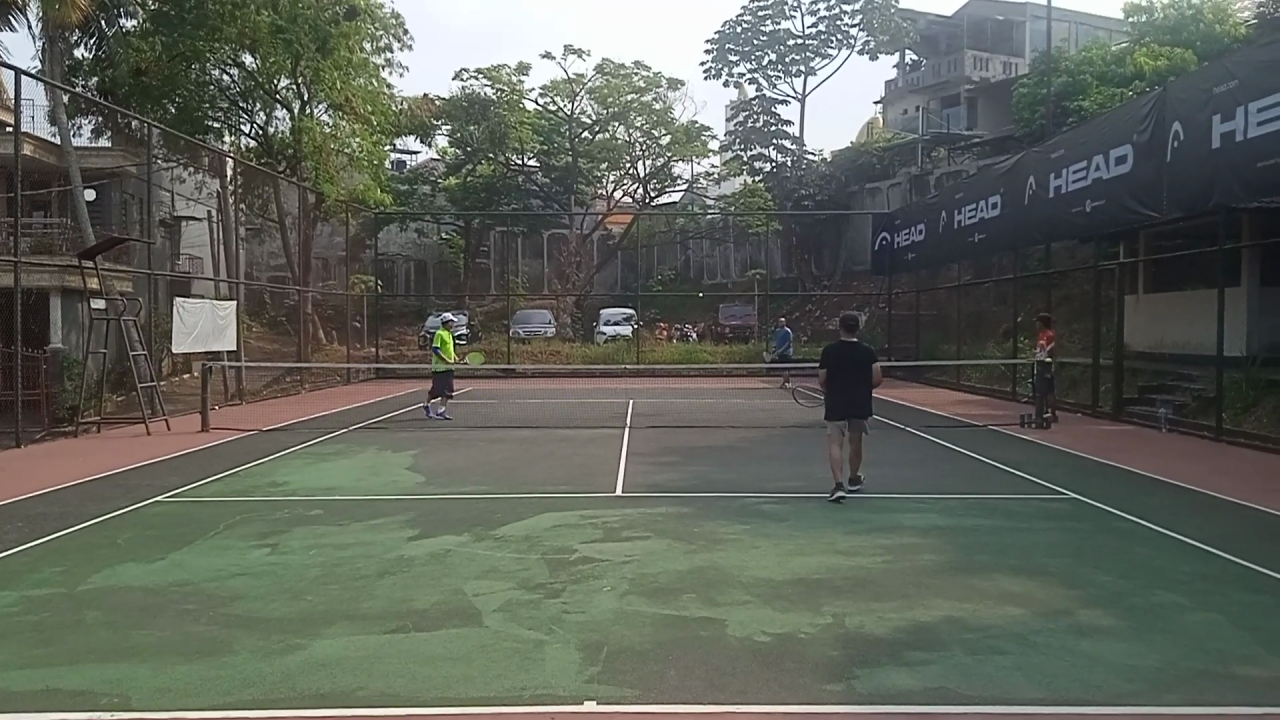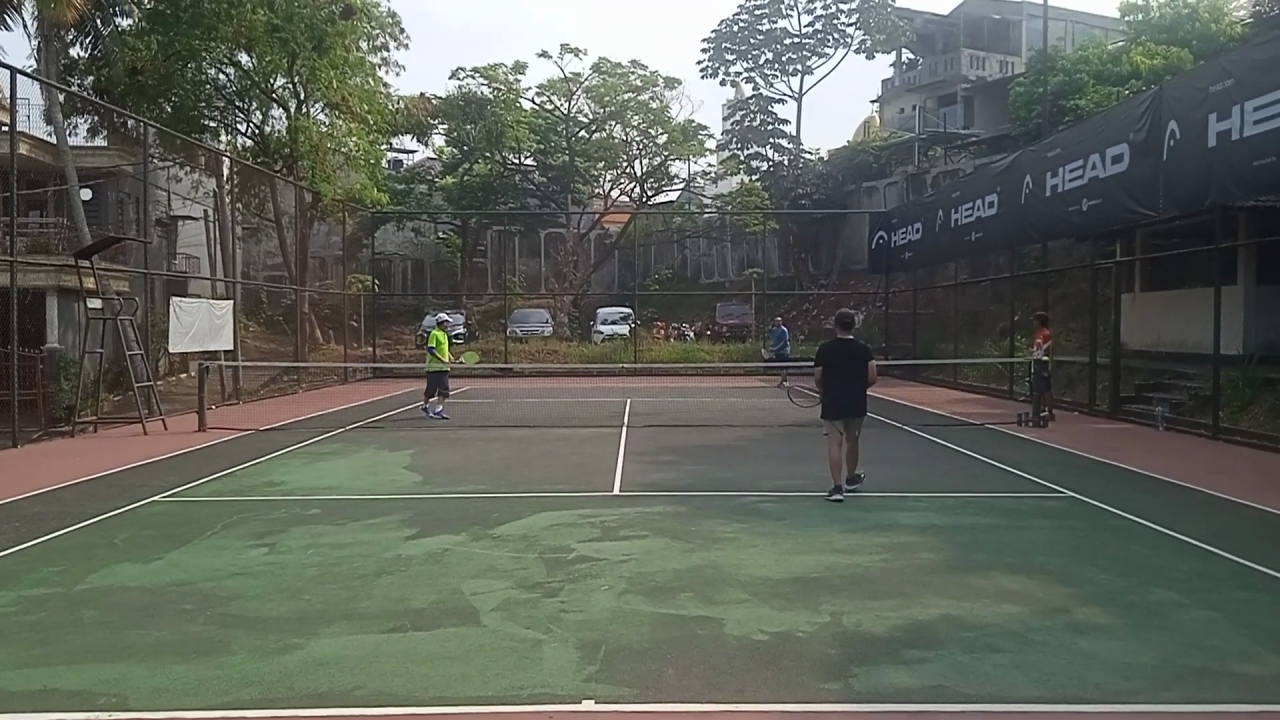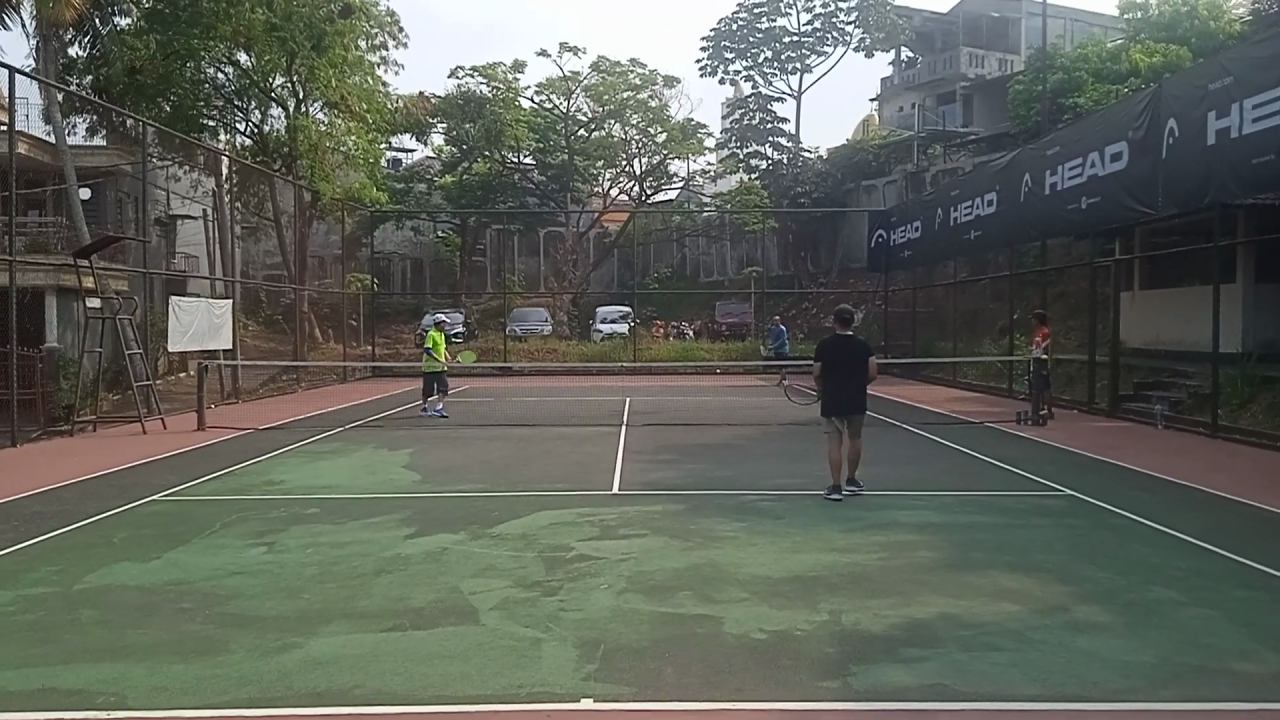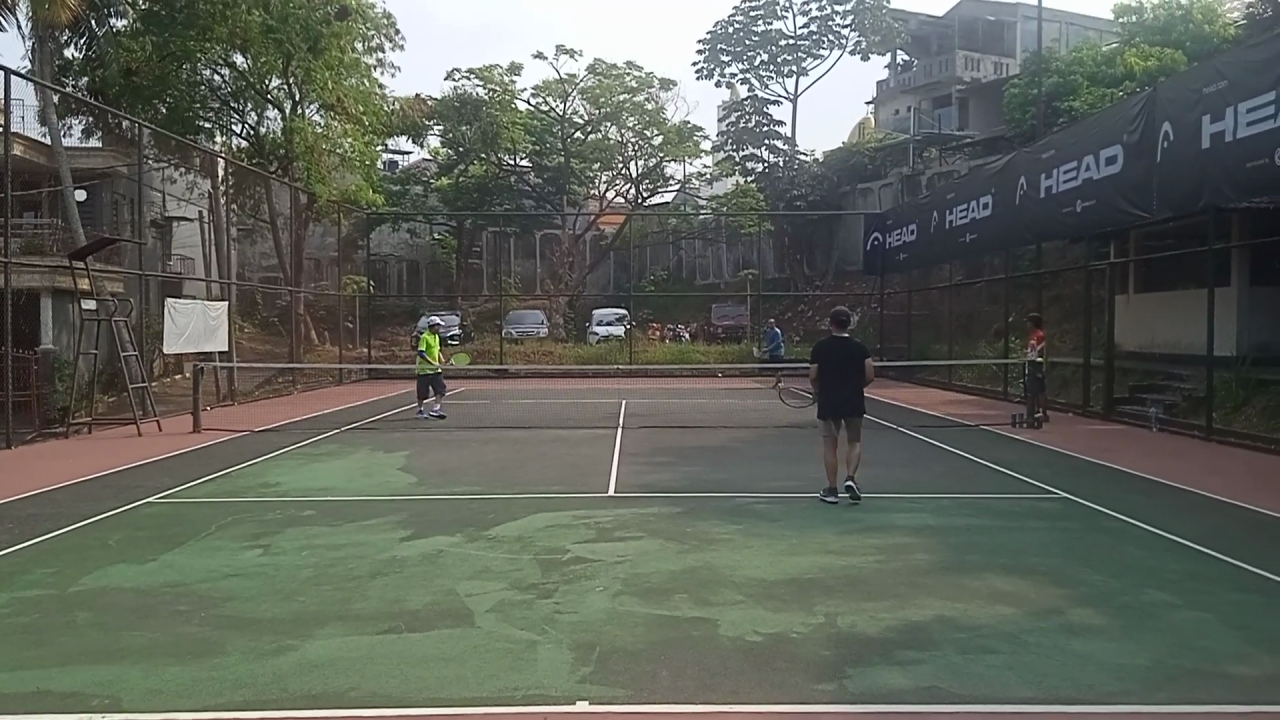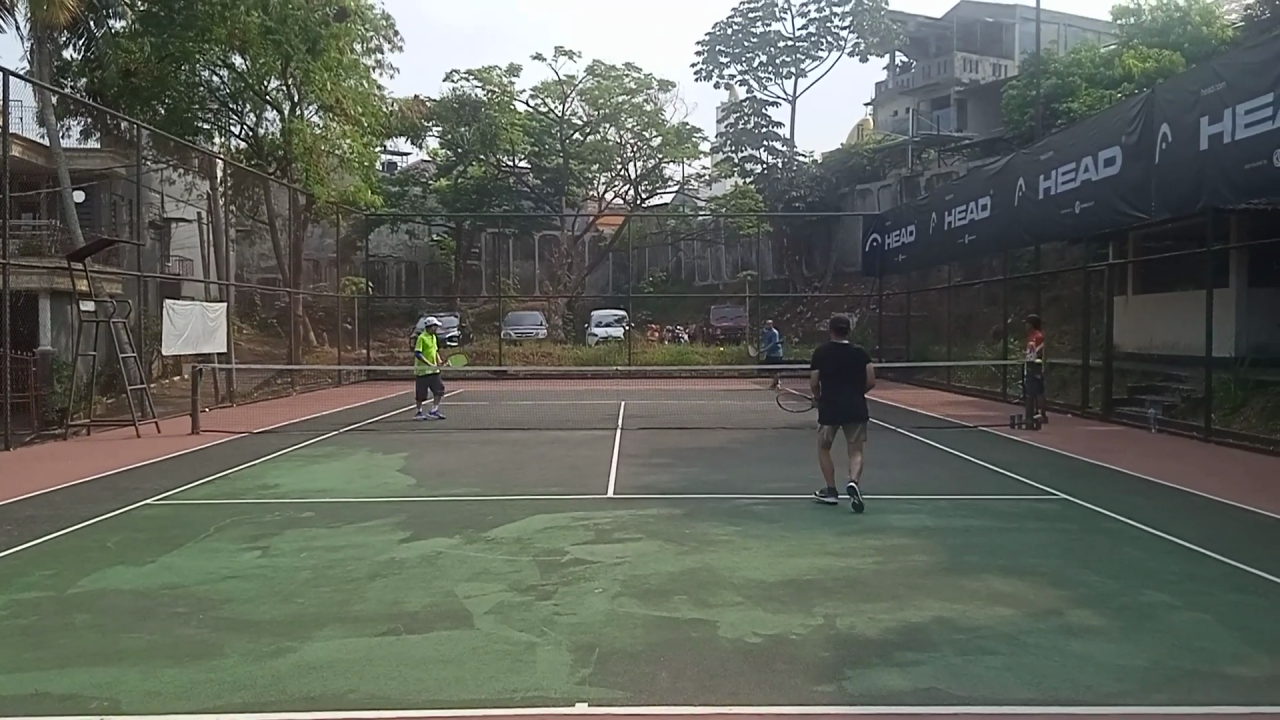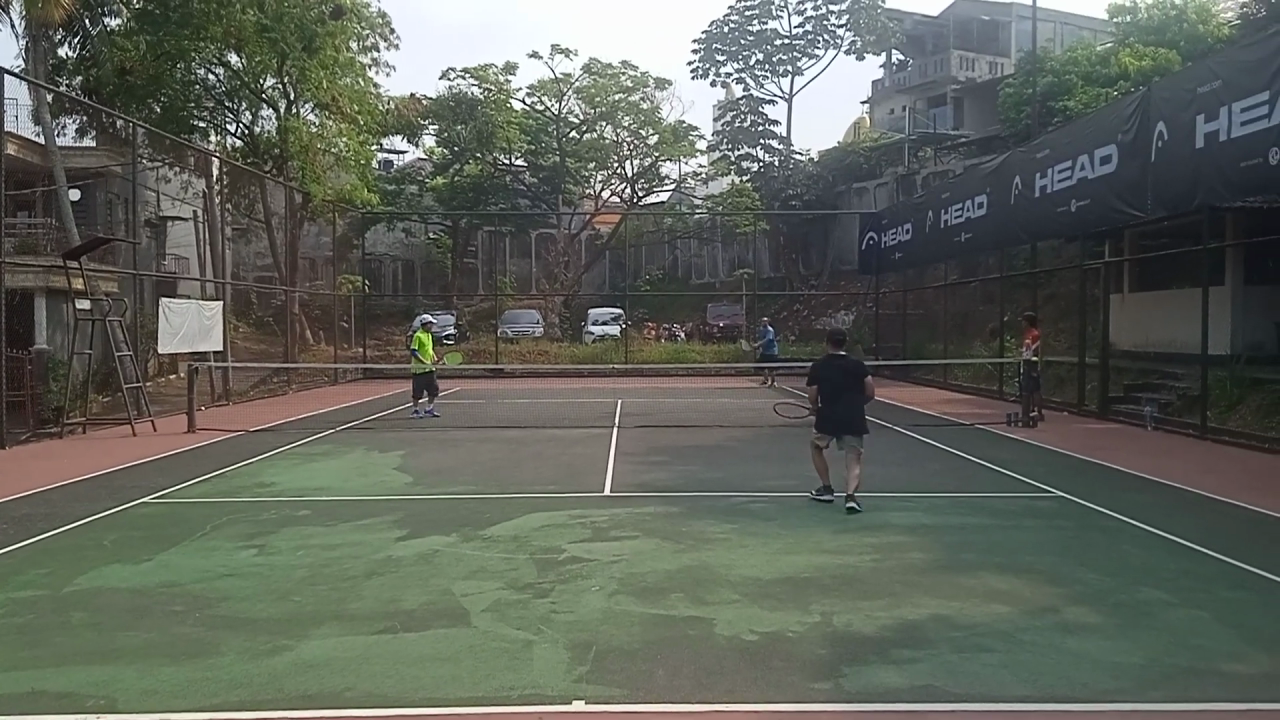
dt=0.1s
person 1, frame 1
left shoulder: (829, 350)
right shoulder: (868, 351)
left elbow: (822, 380)
right elbow: (877, 380)
right wrist: (863, 390)
left hip: (836, 404)
right hip: (861, 404)
left knee: (835, 444)
right knee: (856, 442)
left ankle: (839, 485)
right ankle: (853, 480)
person 1, frame 2
left shoulder: (825, 349)
right shoulder: (863, 349)
left elbow: (817, 378)
right elbow: (872, 378)
left wrist: (825, 391)
left hip: (832, 403)
right hip: (856, 402)
left knee: (835, 444)
right knee: (852, 441)
left ankle: (837, 487)
right ankle: (851, 479)
person 1, frame 3
left shoulder: (824, 345)
right shoulder: (863, 345)
left elbow: (816, 374)
right elbow: (873, 374)
left wrist: (822, 389)
left hip: (832, 400)
right hip: (856, 400)
left knee: (835, 443)
right knee: (854, 439)
left ankle: (836, 487)
right ankle: (851, 477)
person 1, frame 4
left shoulder: (820, 347)
right shoulder: (859, 347)
left elbow: (813, 377)
right elbow: (870, 376)
left wrist: (818, 392)
left hip: (828, 402)
right hip: (854, 402)
left knee: (830, 446)
right knee: (854, 443)
left ankle: (832, 490)
right ankle: (851, 479)
person 1, frame 5
left shoulder: (820, 353)
right shoulder: (860, 353)
left elbow: (814, 384)
right elbow: (871, 381)
left wrist: (819, 397)
left hip: (829, 408)
right hip: (855, 409)
left knee: (824, 448)
right knee: (856, 450)
left ankle: (831, 492)
right ankle: (853, 482)
person 1, frame 6
left shoulder: (818, 366)
right shoulder: (858, 365)
left elbow: (812, 398)
right elbow: (870, 394)
left wrist: (817, 409)
left hip: (827, 418)
right hip: (854, 420)
left knee: (816, 448)
right knee: (854, 462)
left ankle: (826, 489)
right ankle: (851, 496)
